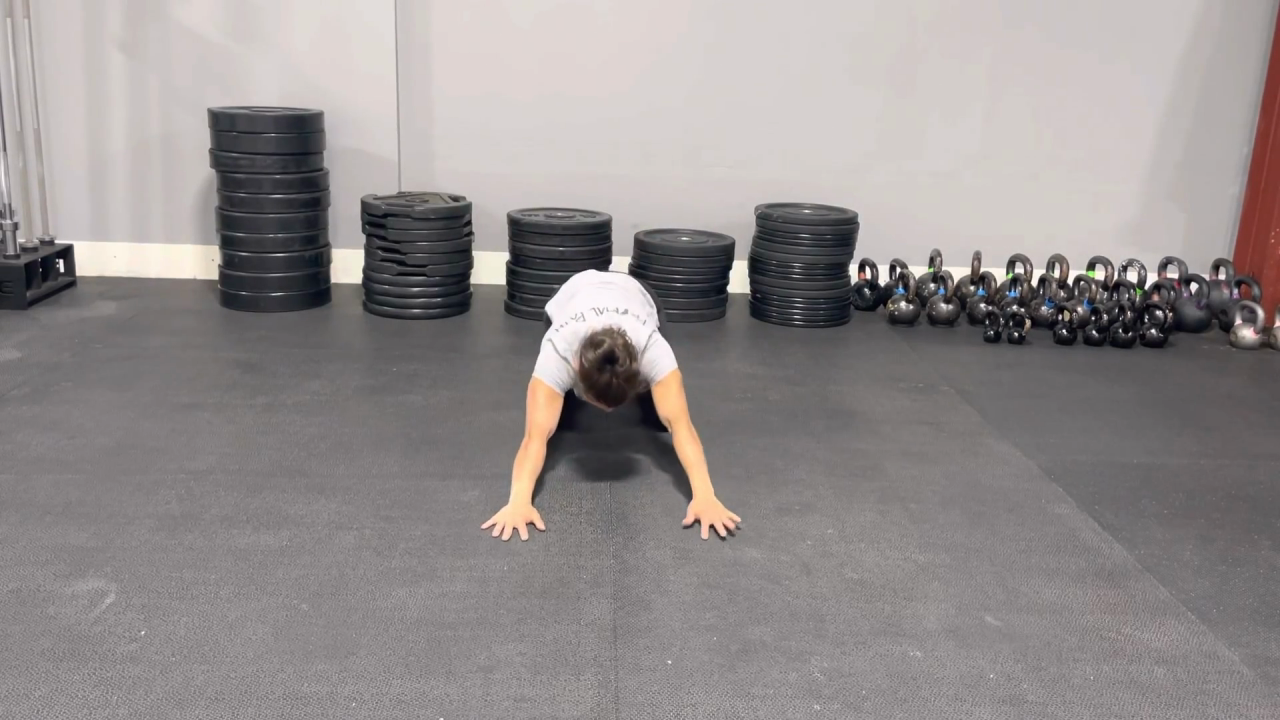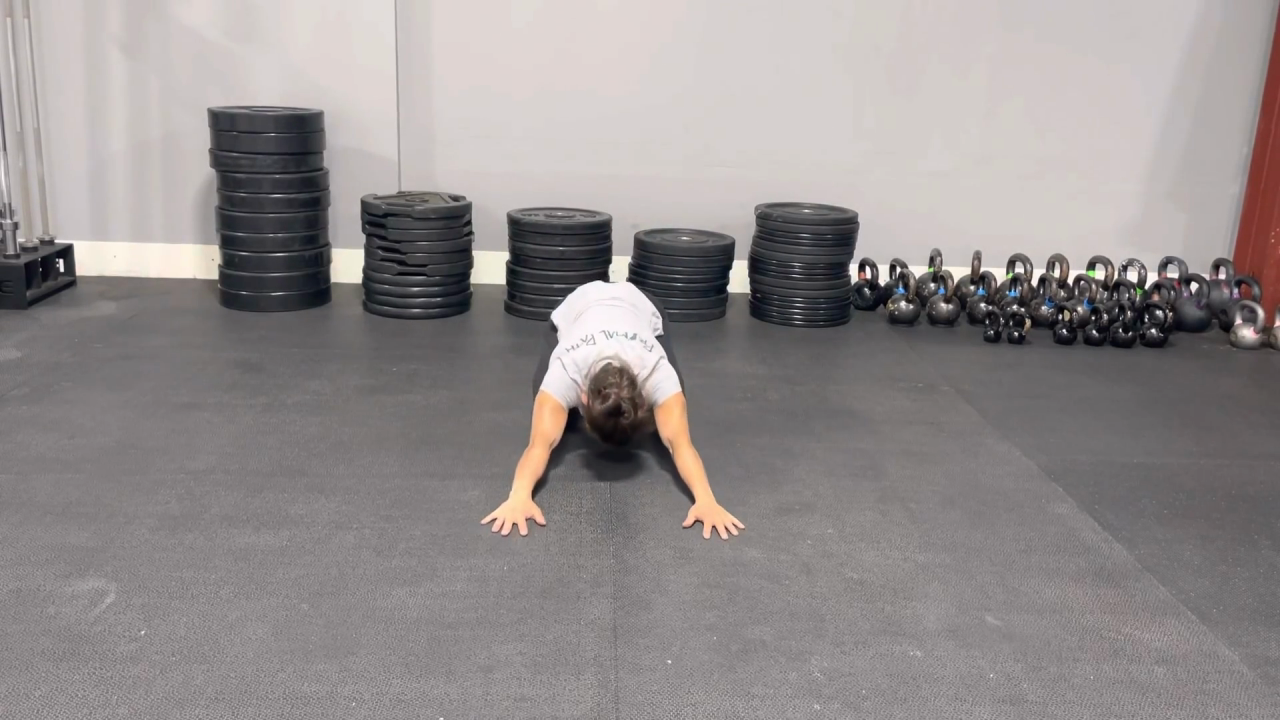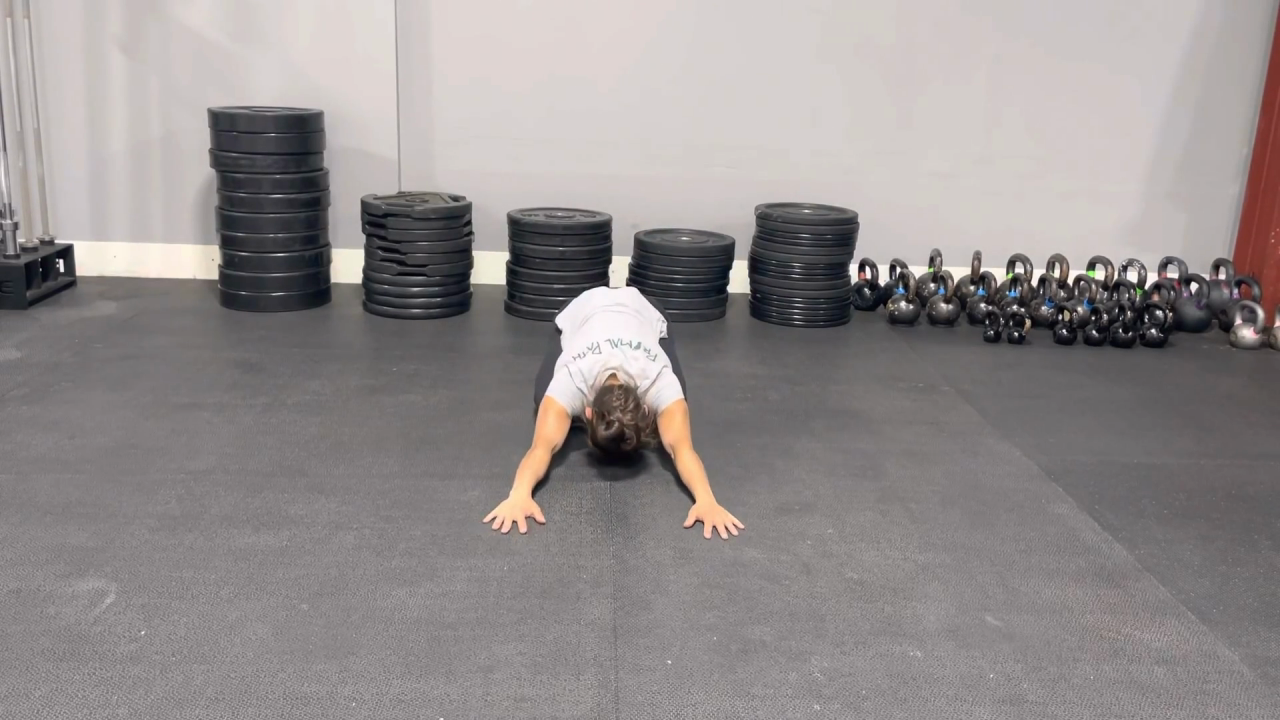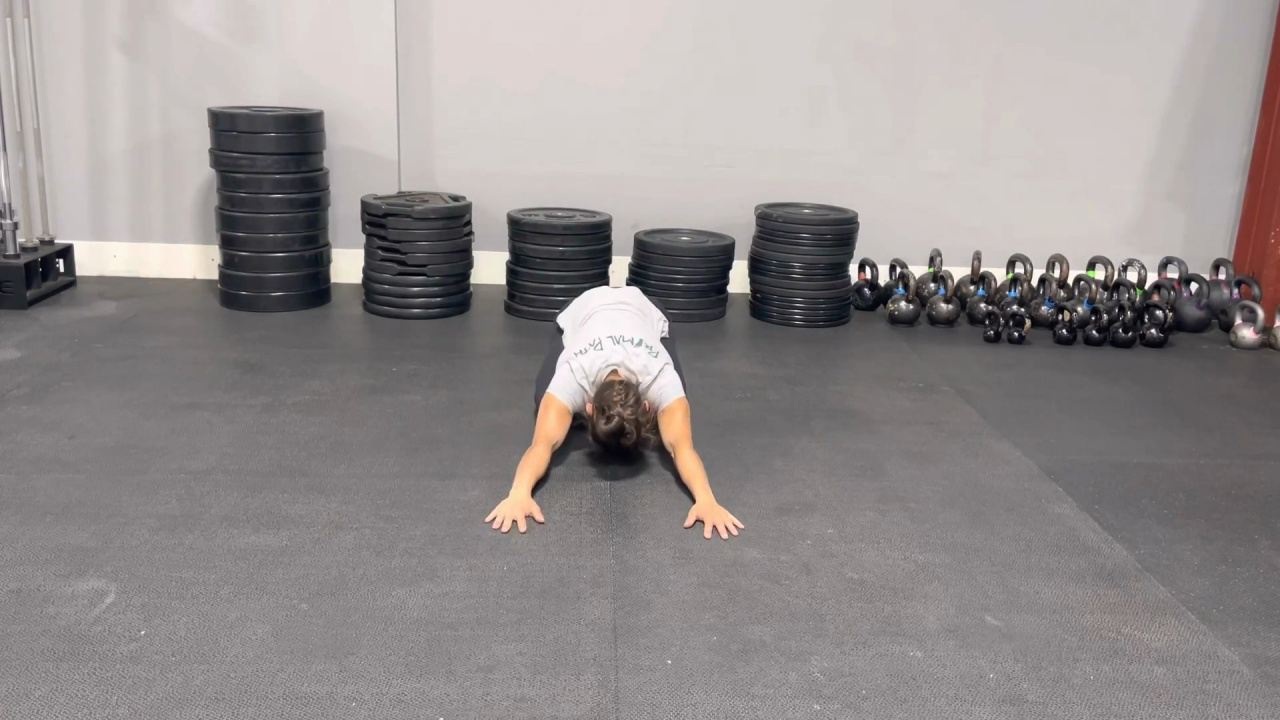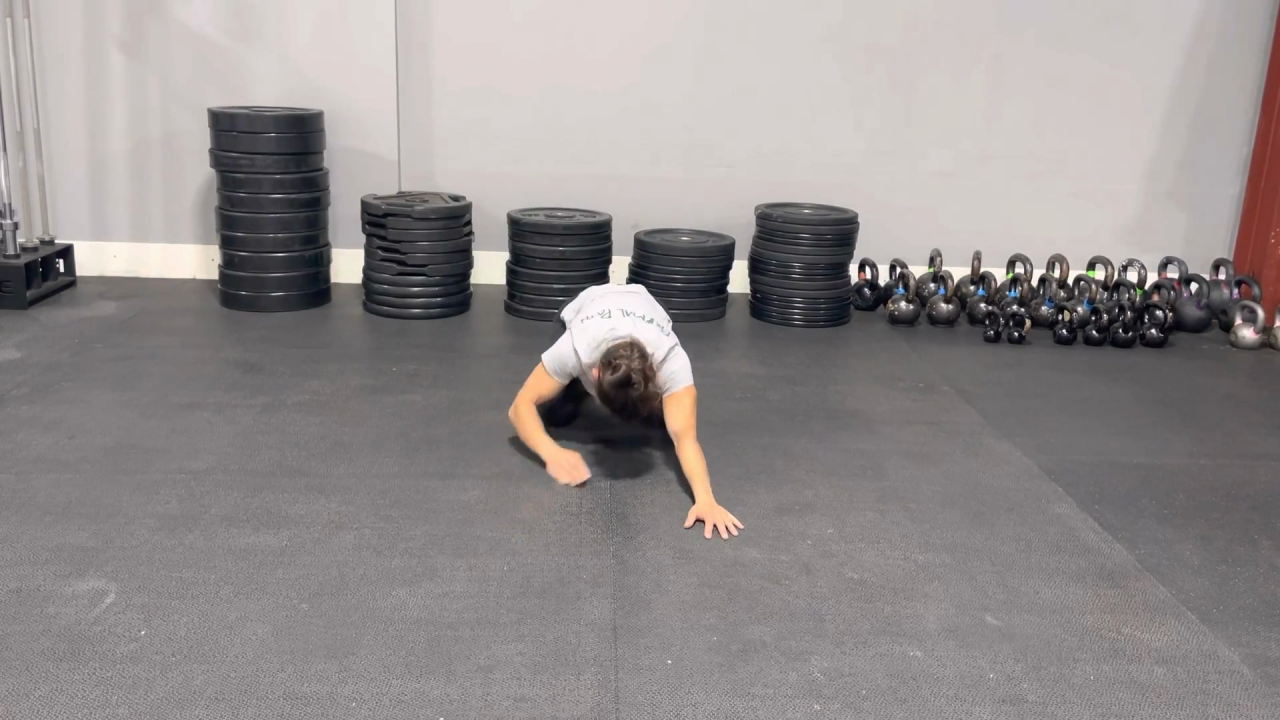
dt=0.5s
person 1, frame 1
left shoulder: (650, 346)
right shoulder: (558, 351)
left elbow: (680, 425)
right elbow: (536, 436)
left wrist: (705, 496)
right wrist: (519, 502)
left knee: (663, 415)
right knee: (554, 413)
right ankle: (568, 385)
person 1, frame 2
left shoulder: (656, 372)
right shoulder: (568, 371)
left elbow: (679, 443)
right elbow: (540, 443)
left wrist: (706, 500)
right wrist: (519, 497)
left hip: (640, 307)
right hip: (576, 308)
left knee: (671, 407)
right knee: (550, 408)
person 1, frame 3
left shoulder: (658, 381)
right shoulder: (572, 380)
left elbow: (681, 447)
right elbow: (542, 446)
left wrist: (706, 501)
right wrist: (518, 496)
left hip: (644, 312)
right hip: (579, 312)
left knee: (675, 411)
right knee: (547, 406)
person 1, frame 4
left shoulder: (660, 378)
right shoulder: (574, 376)
left elbow: (681, 445)
right elbow: (542, 443)
left wrist: (706, 500)
right wrist: (518, 495)
left hip: (645, 312)
right hip: (581, 313)
left knee: (671, 414)
right knee: (546, 406)
person 1, frame 5
left shoulder: (671, 358)
right shoulder: (575, 348)
left elbow: (684, 436)
right elbow: (521, 407)
left wrist: (705, 499)
right wrist: (552, 453)
left knee: (663, 413)
right knee: (554, 413)
right ankle: (578, 382)
